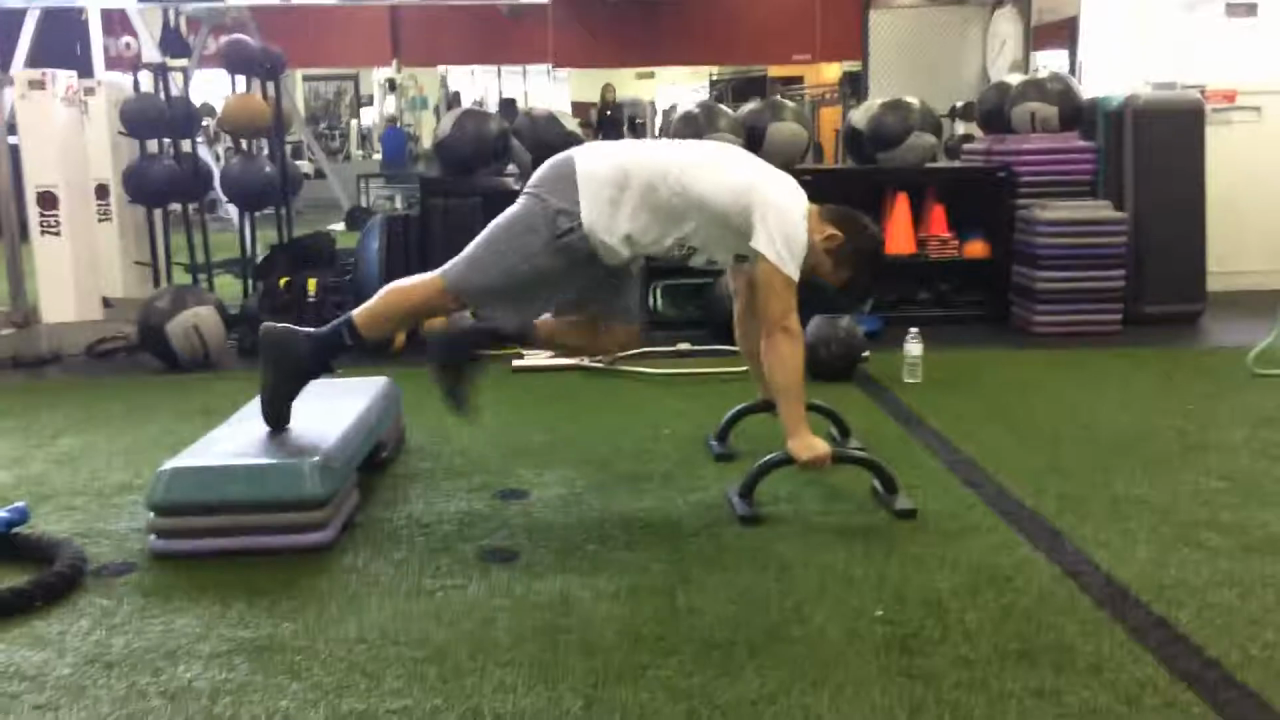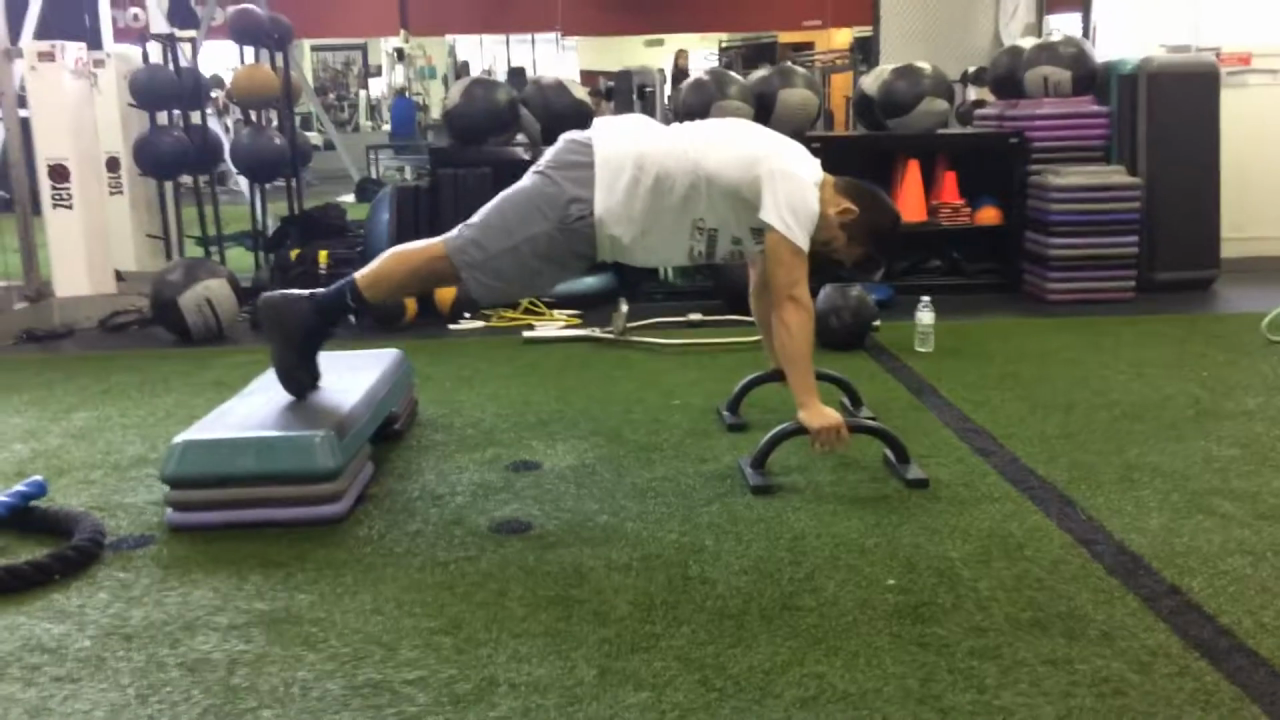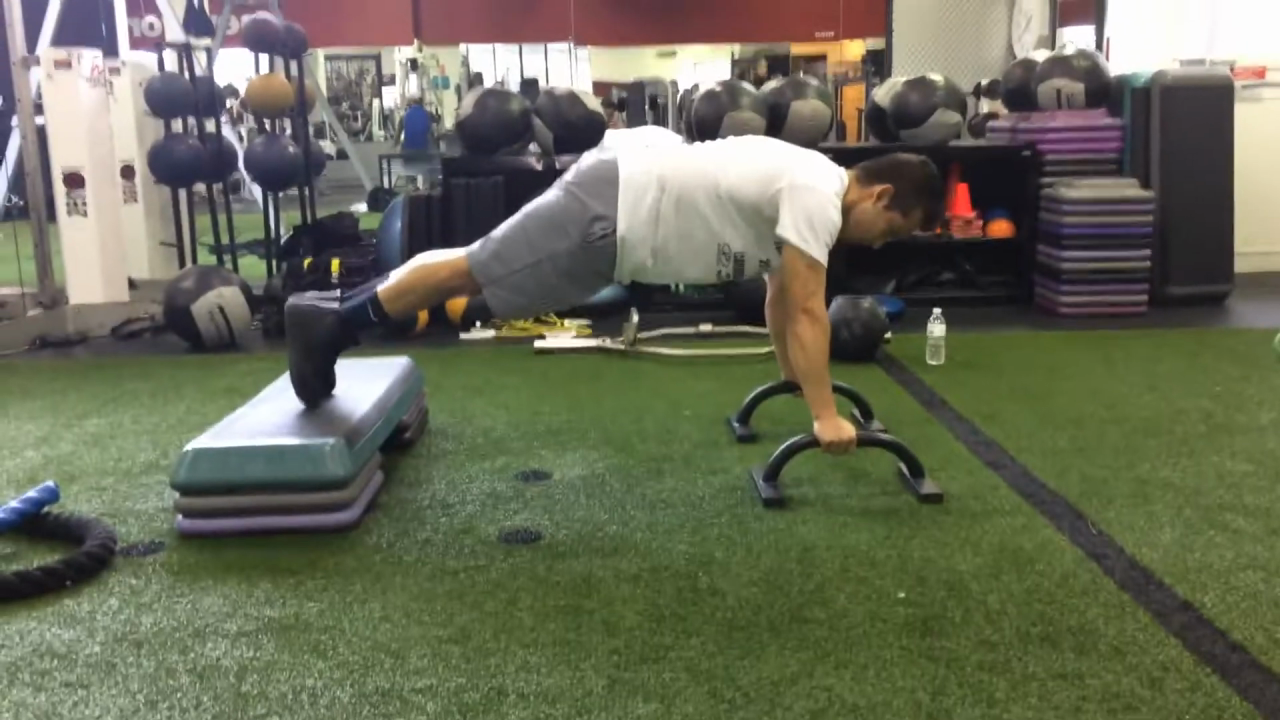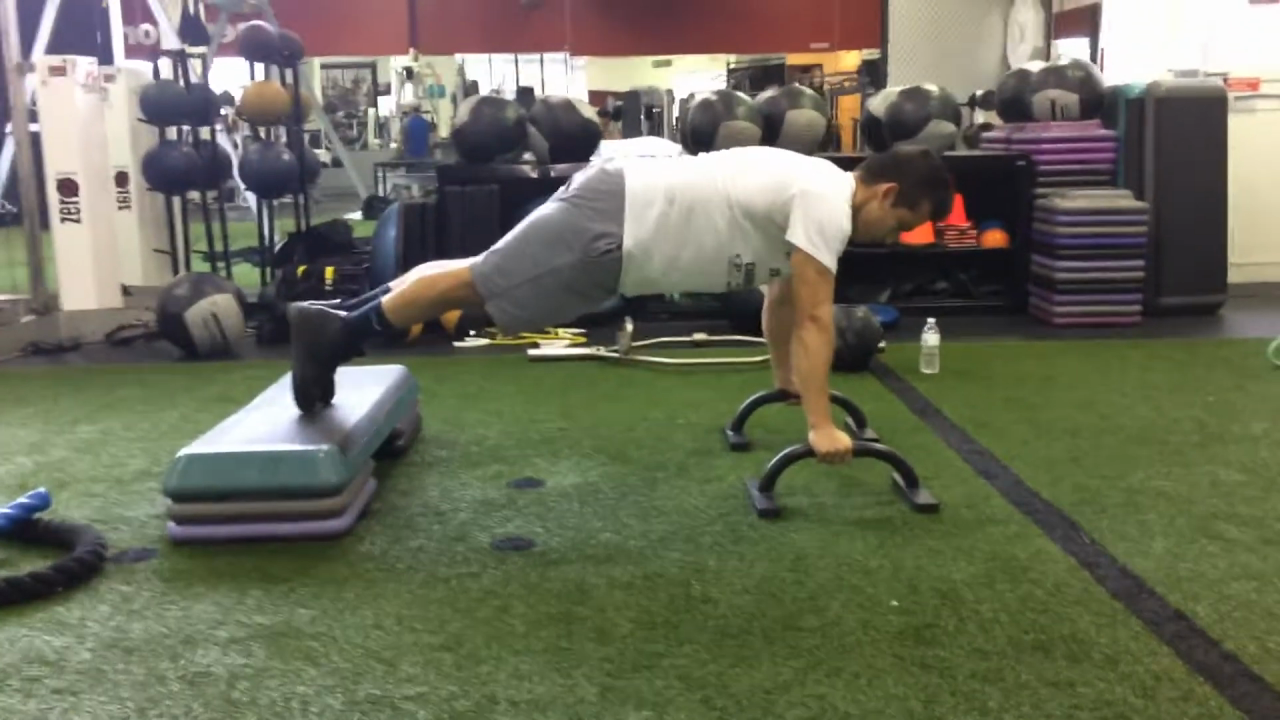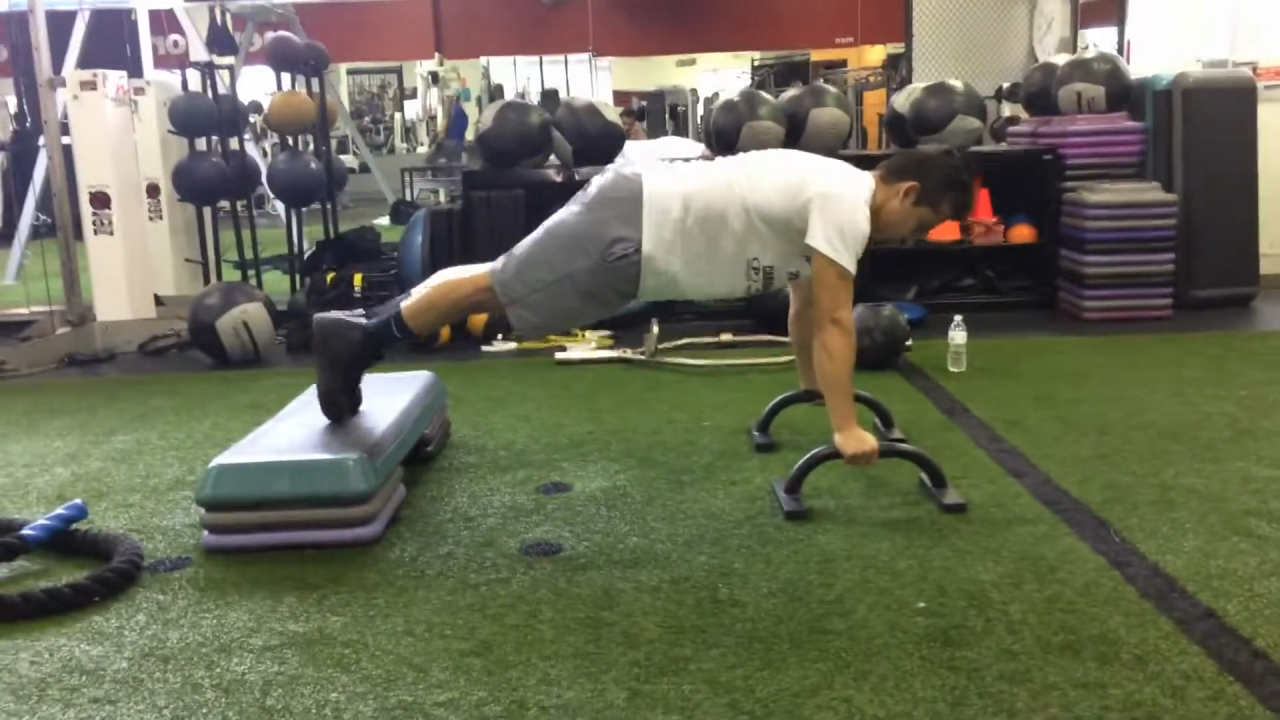
dt=0.7s
person 1, frame 1
left shoulder: (766, 209)
right shoulder: (785, 217)
left elbow: (748, 307)
right elbow: (782, 328)
left wrist: (769, 395)
right wrist: (798, 433)
left hip: (600, 207)
right hip: (580, 205)
left knee: (614, 332)
right knee: (452, 288)
left ankle: (468, 344)
right ankle: (304, 349)
person 1, frame 2
left shoulder: (780, 181)
right shoulder: (797, 190)
left elbow: (764, 282)
right elbow: (791, 300)
left wrist: (782, 366)
right wrist: (808, 402)
left hip: (603, 177)
right hip: (591, 188)
left knee: (457, 255)
right knee: (451, 256)
left ankle: (315, 307)
right ankle: (307, 312)
person 1, frame 3
left shoulder: (809, 187)
right shoulder: (819, 198)
left elbow: (781, 295)
right elbow: (806, 311)
left wrist: (792, 375)
right wrist: (825, 414)
left hip: (619, 198)
right hip: (610, 212)
left knee: (475, 265)
right knee: (472, 273)
left ankle: (338, 306)
right ankle: (331, 324)
person 1, frame 4
left shoulder: (813, 192)
right shoulder: (829, 205)
left elbow: (783, 299)
right elbow: (814, 318)
left wrist: (786, 379)
right wrist: (820, 424)
left hip: (620, 207)
right hip: (611, 225)
left knee: (477, 277)
right knee: (475, 283)
left ankle: (344, 317)
right ankle: (336, 330)
person 1, frame 5
left shoulder: (834, 196)
right shoulder: (847, 204)
left elbow: (807, 305)
right elbow: (834, 320)
left wrist: (811, 384)
right wrist: (846, 427)
left hip: (638, 215)
right hip: (631, 227)
left knee: (497, 280)
right knee: (496, 288)
left ankle: (366, 328)
right ankle: (357, 339)
